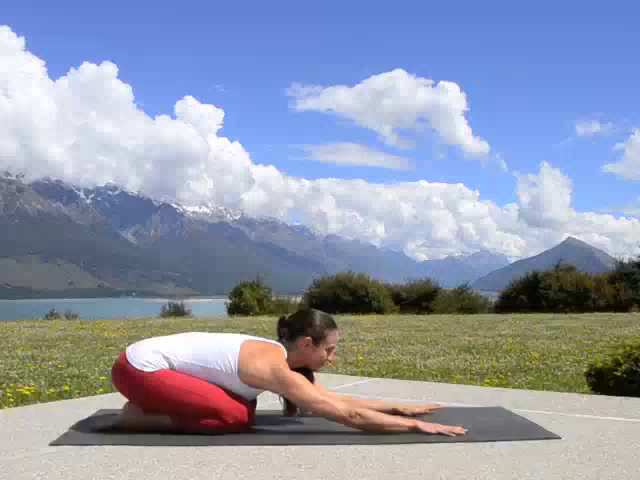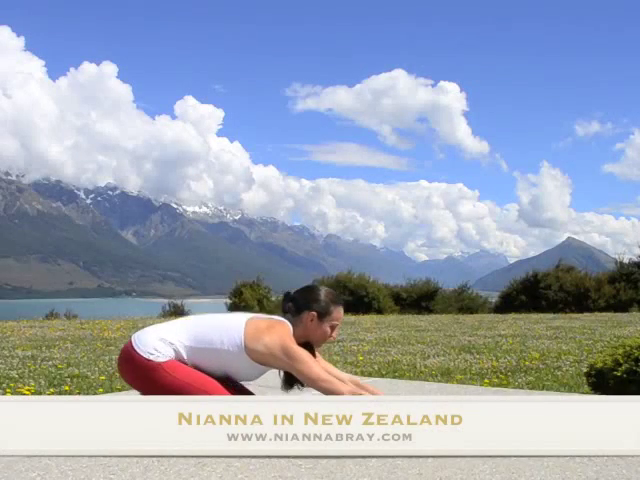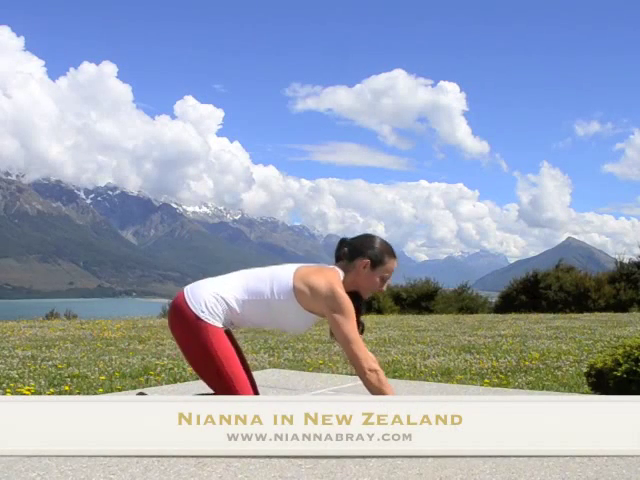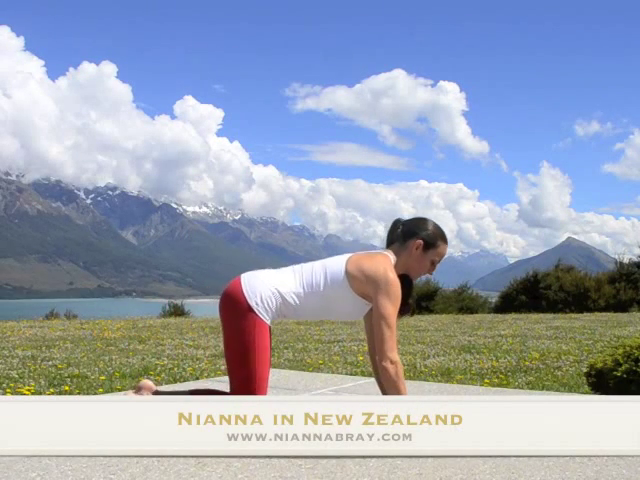
dt=0.7s
person 1, frame 1
left shoulder: (282, 355)
right shoulder: (276, 368)
left elbow: (339, 399)
right elbow: (348, 414)
left wrist: (400, 407)
right wrist: (414, 424)
left hip: (151, 361)
right hip: (137, 368)
left knee: (244, 409)
right knee: (233, 416)
left ankle: (148, 411)
right ankle: (140, 417)
person 1, frame 2
left shoulder: (284, 331)
right shoulder: (282, 344)
left elbow: (346, 379)
right elbow: (349, 395)
left hip: (158, 351)
right hip: (147, 355)
person 1, frame 3
left shoulder: (328, 283)
right shoulder: (332, 290)
left elbow: (364, 356)
right elbow: (366, 368)
left hip: (202, 308)
right hip: (197, 311)
person 1, frame 4
left shoulder: (374, 271)
right shoulder: (385, 275)
left elbow: (376, 355)
right elbow: (388, 359)
left hip: (248, 297)
right hip: (250, 300)
left knee: (249, 400)
left ankle: (154, 394)
